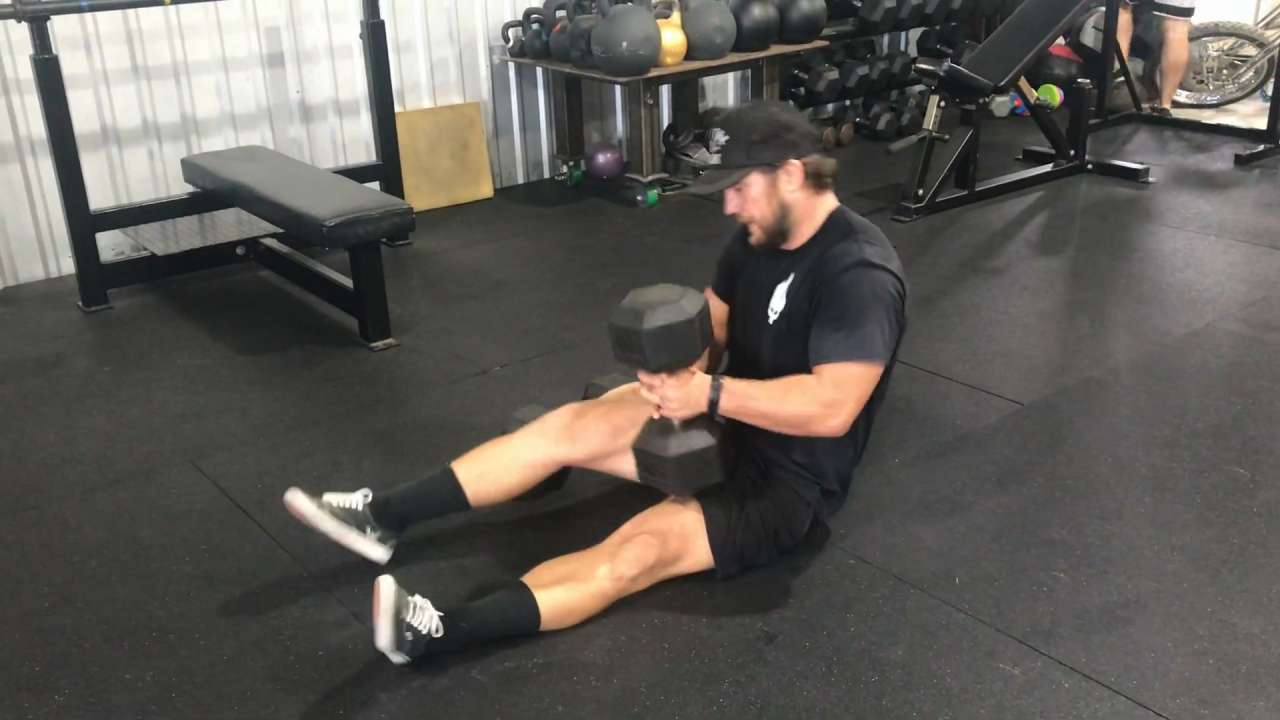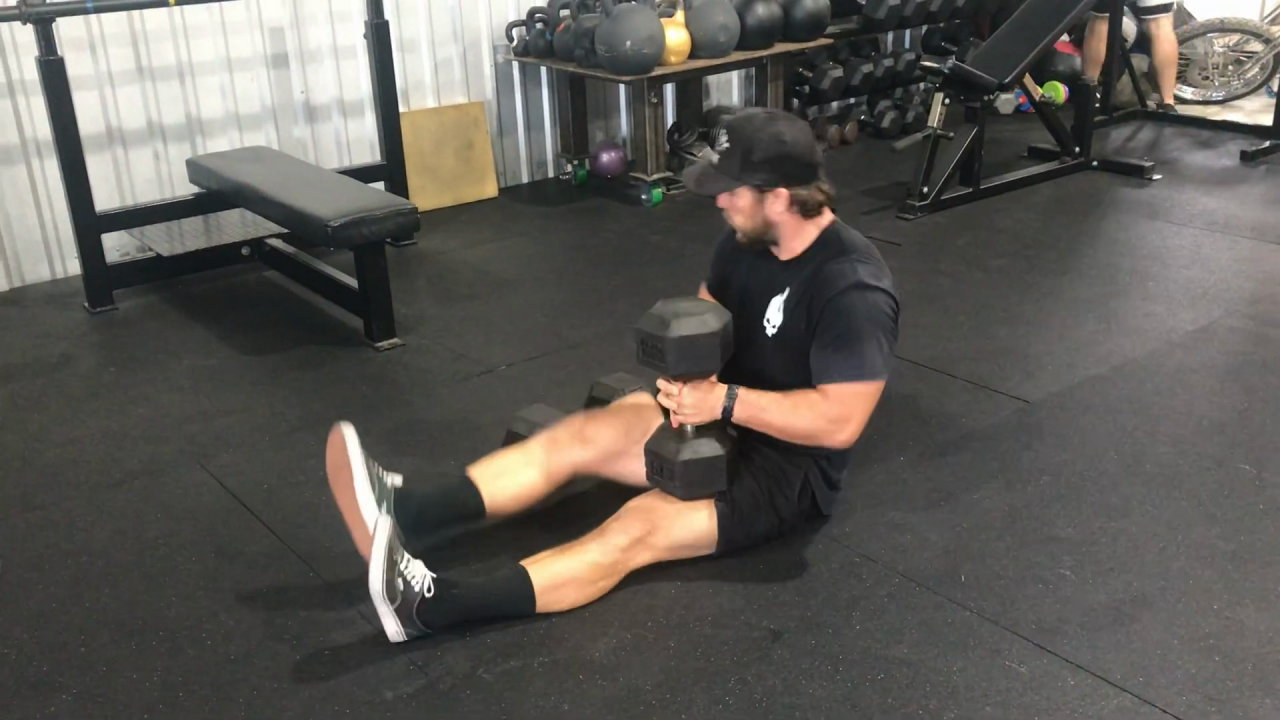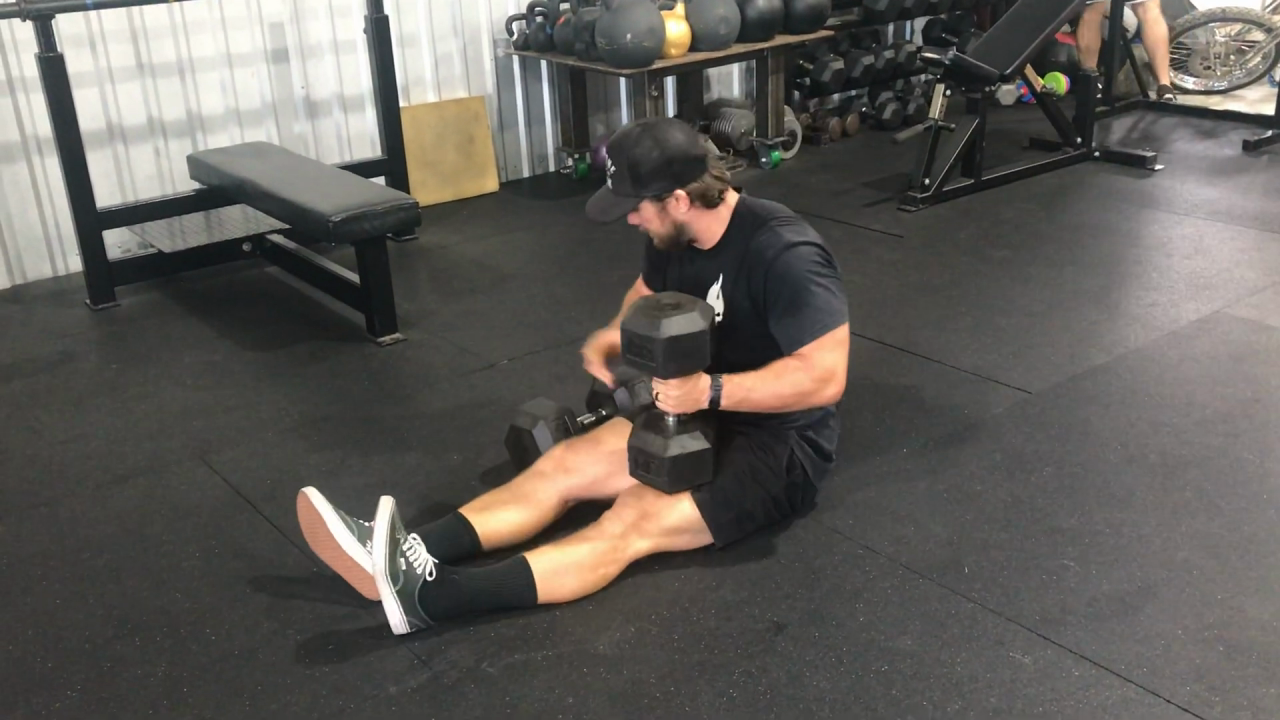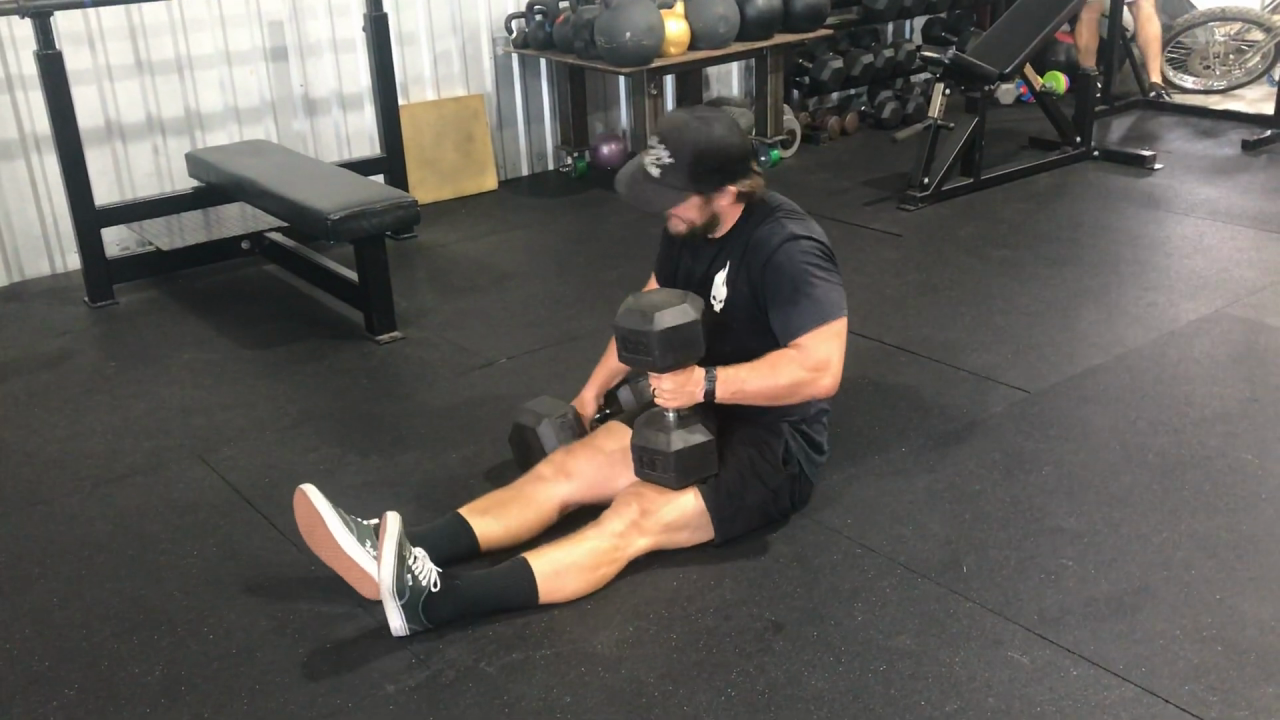
dt=0.5s
person 1, frame 1
left shoulder: (859, 272)
right shoulder: (760, 233)
left elbow: (832, 408)
right elbow: (713, 324)
left wrist: (710, 393)
right wrist: (687, 372)
left hip: (793, 477)
right hip: (732, 424)
left knee: (642, 548)
right knee: (571, 427)
left ankle: (436, 631)
right ankle: (383, 517)
person 1, frame 2
left shoulder: (854, 289)
right shoulder: (749, 237)
left elbow: (841, 422)
left wrist: (725, 400)
right wrist: (693, 376)
left hip: (791, 464)
right hip: (724, 416)
left knee: (639, 529)
right knee: (578, 436)
left ankle: (427, 606)
right ankle: (403, 511)
person 1, frame 3
left shoulder: (784, 255)
right shoulder: (675, 235)
left elbow: (824, 378)
right elbow: (649, 295)
left wrist: (711, 390)
right wrist: (615, 334)
left hip: (779, 445)
right hip: (698, 411)
left knee: (635, 519)
right knee: (563, 465)
left ankle: (431, 596)
right ankle: (411, 558)
person 1, frame 4
left shoulder: (788, 249)
right shoulder: (689, 221)
left elbow: (820, 370)
left wrist: (705, 382)
right wrist: (593, 389)
left hip: (773, 442)
right hip: (697, 411)
left knee: (636, 517)
right knee: (561, 470)
left ankle: (434, 600)
right ankle: (398, 554)
